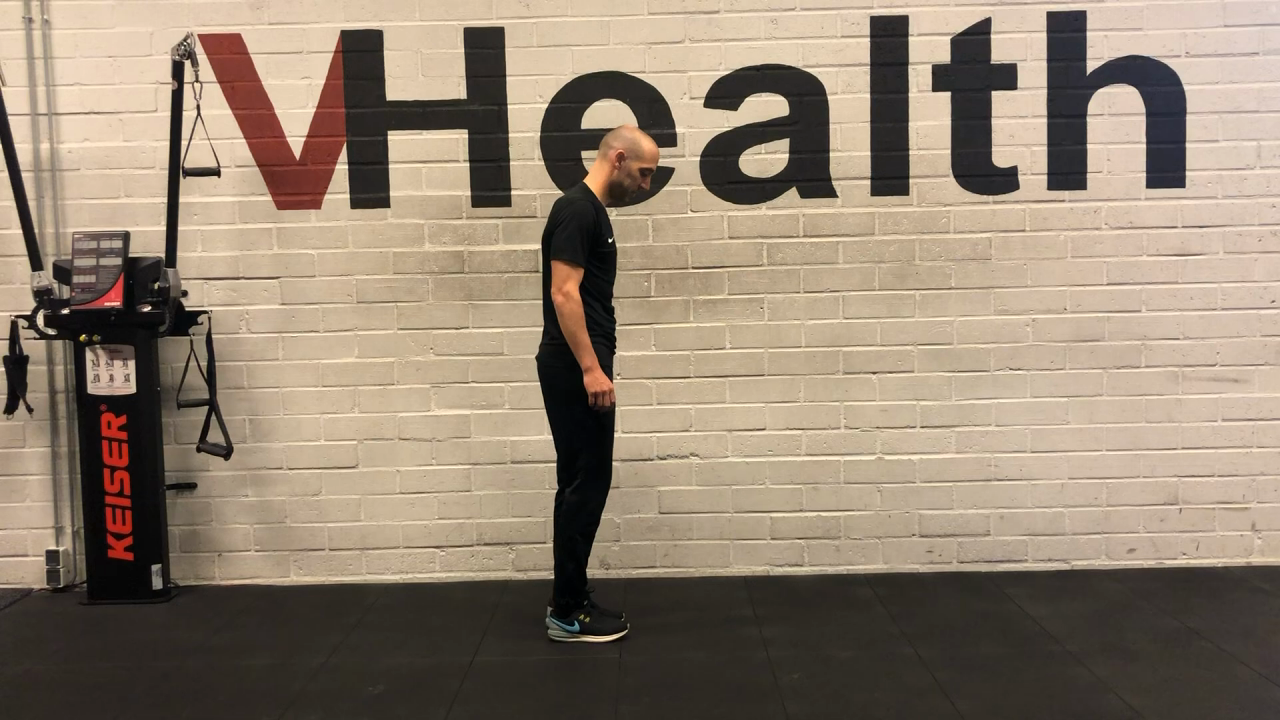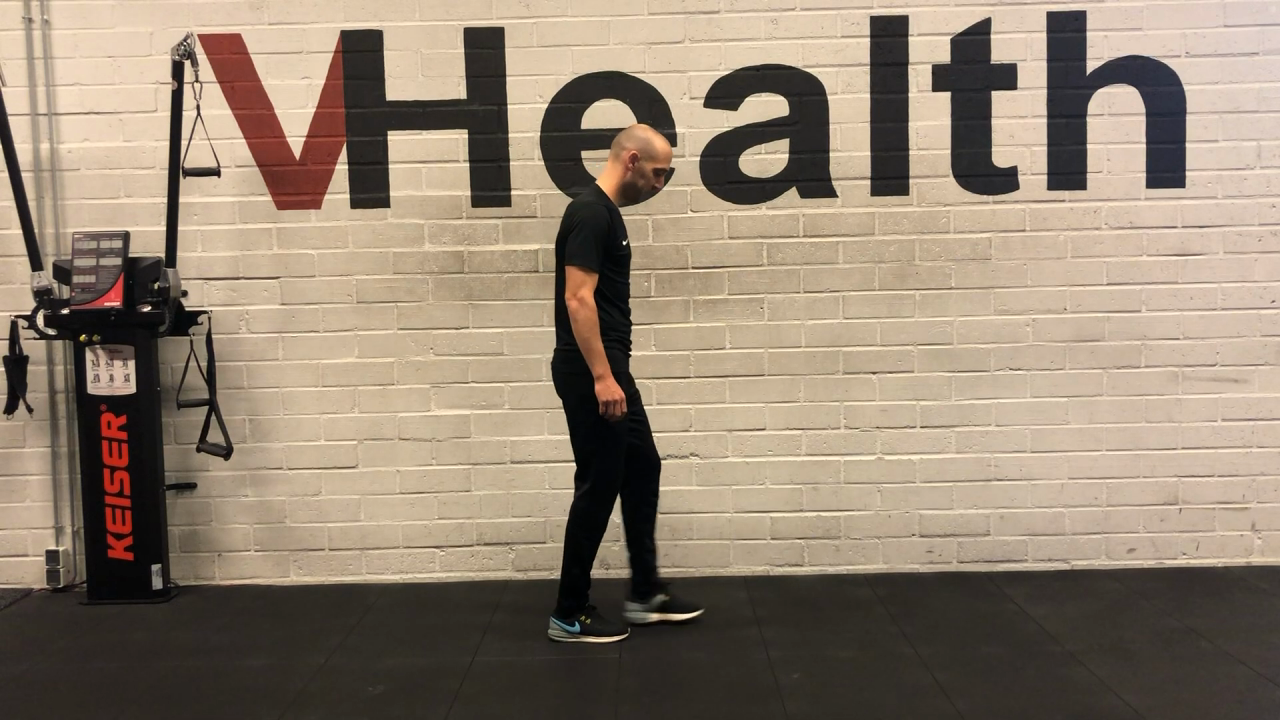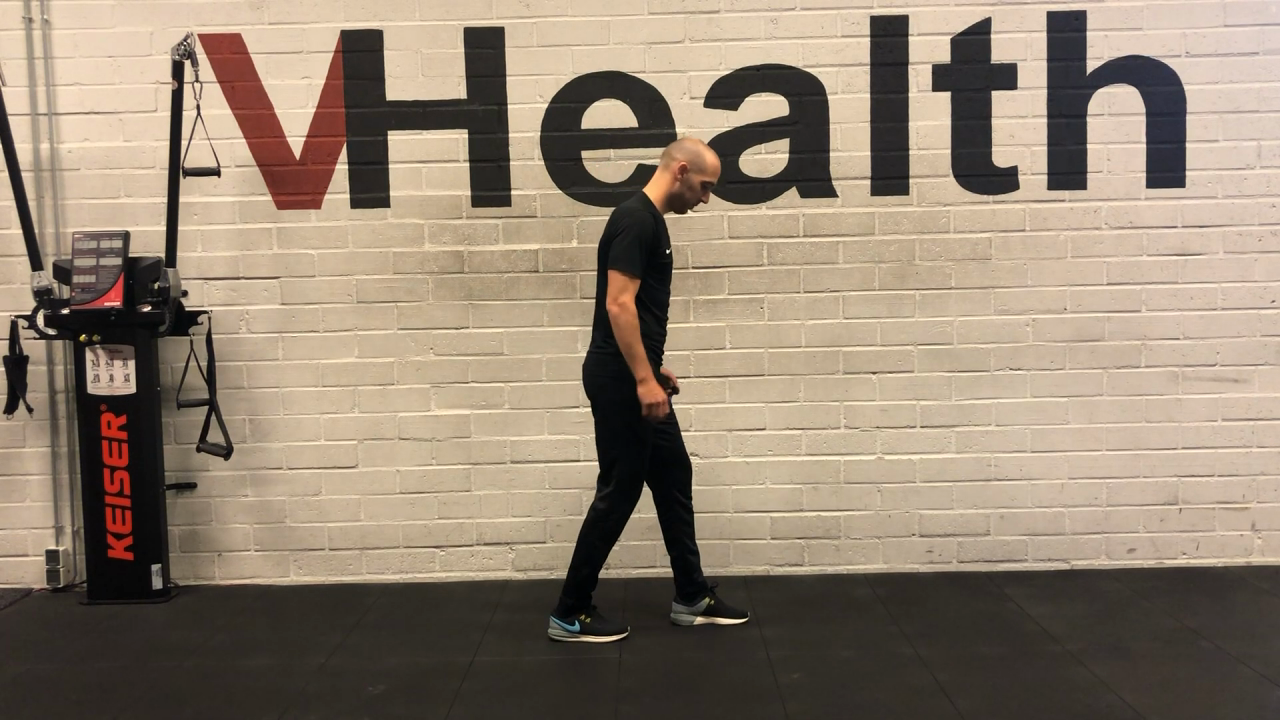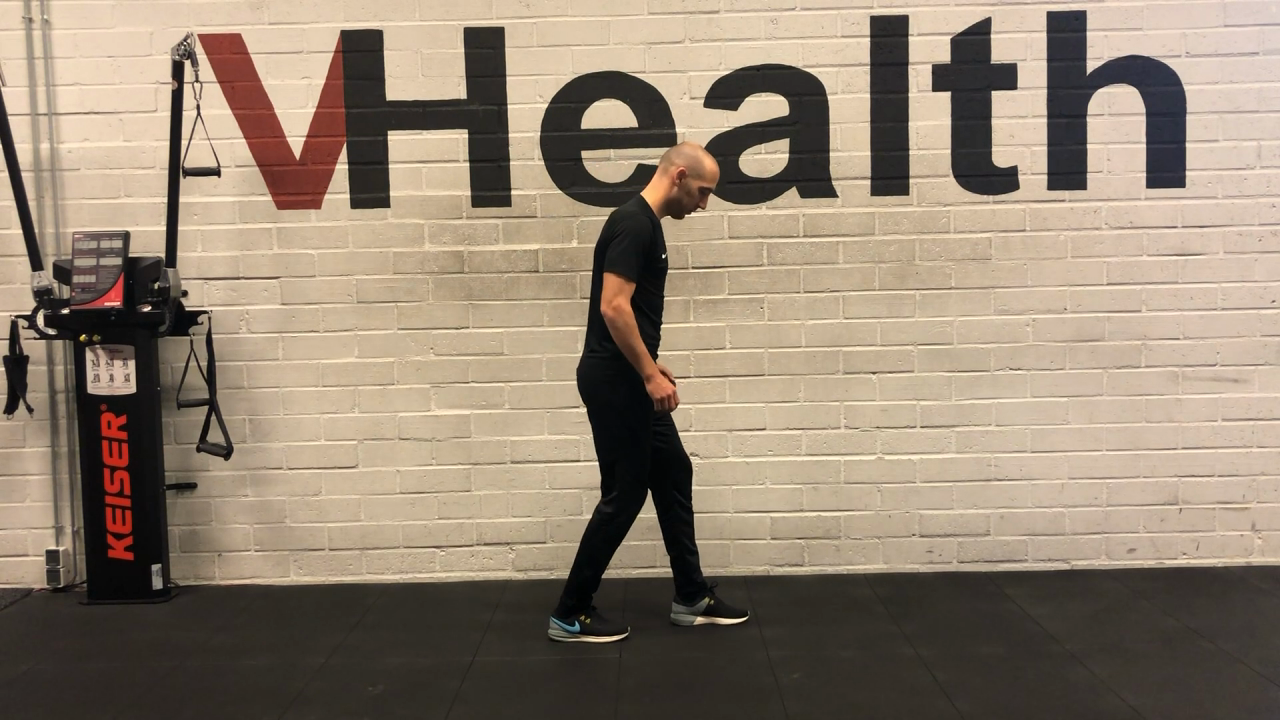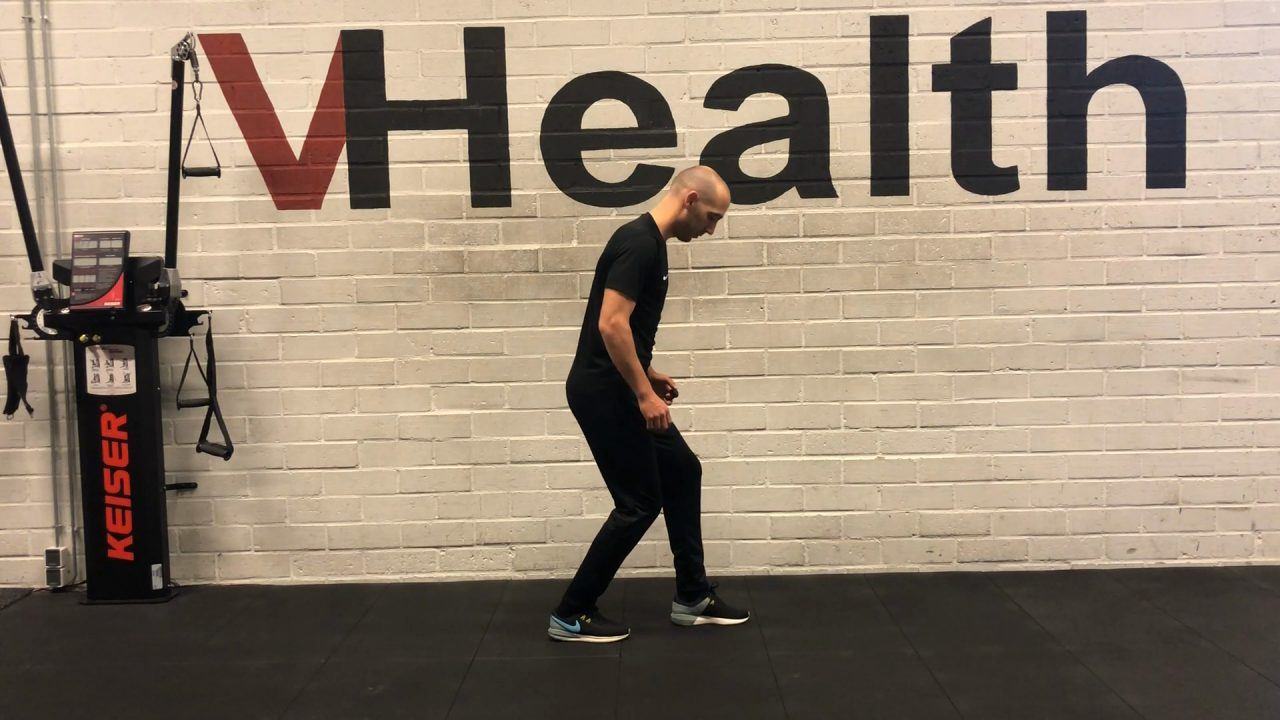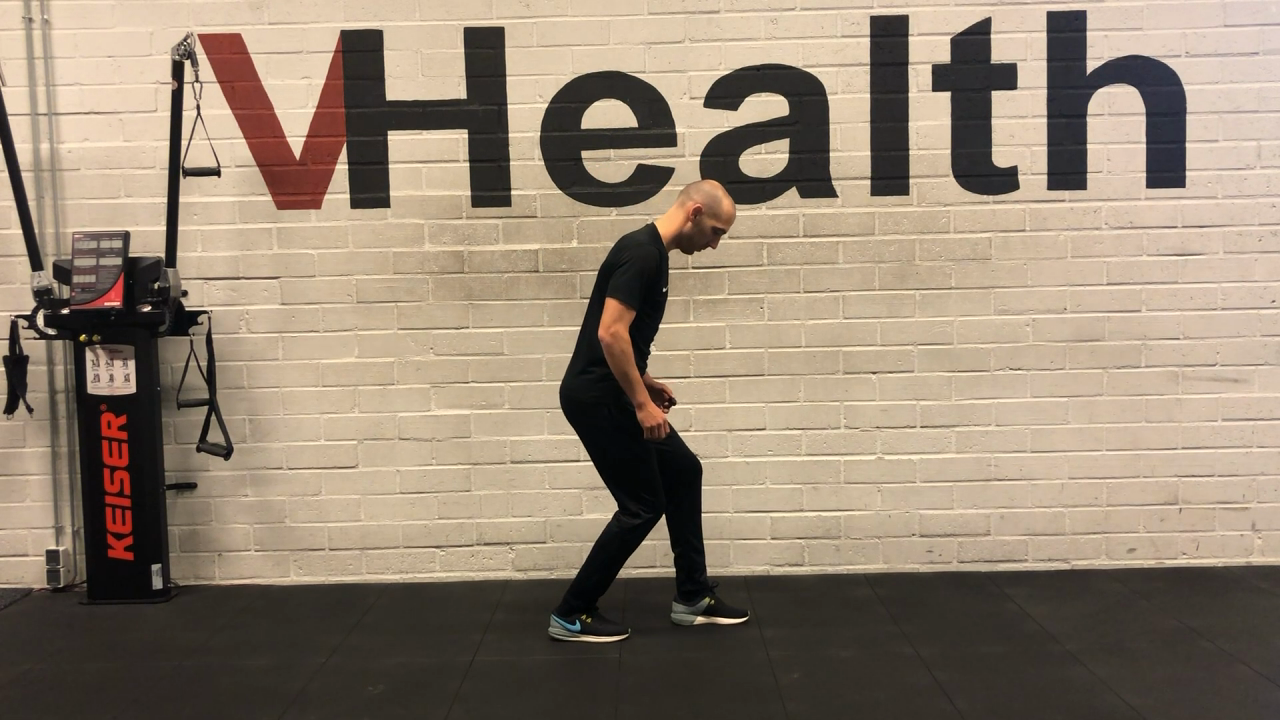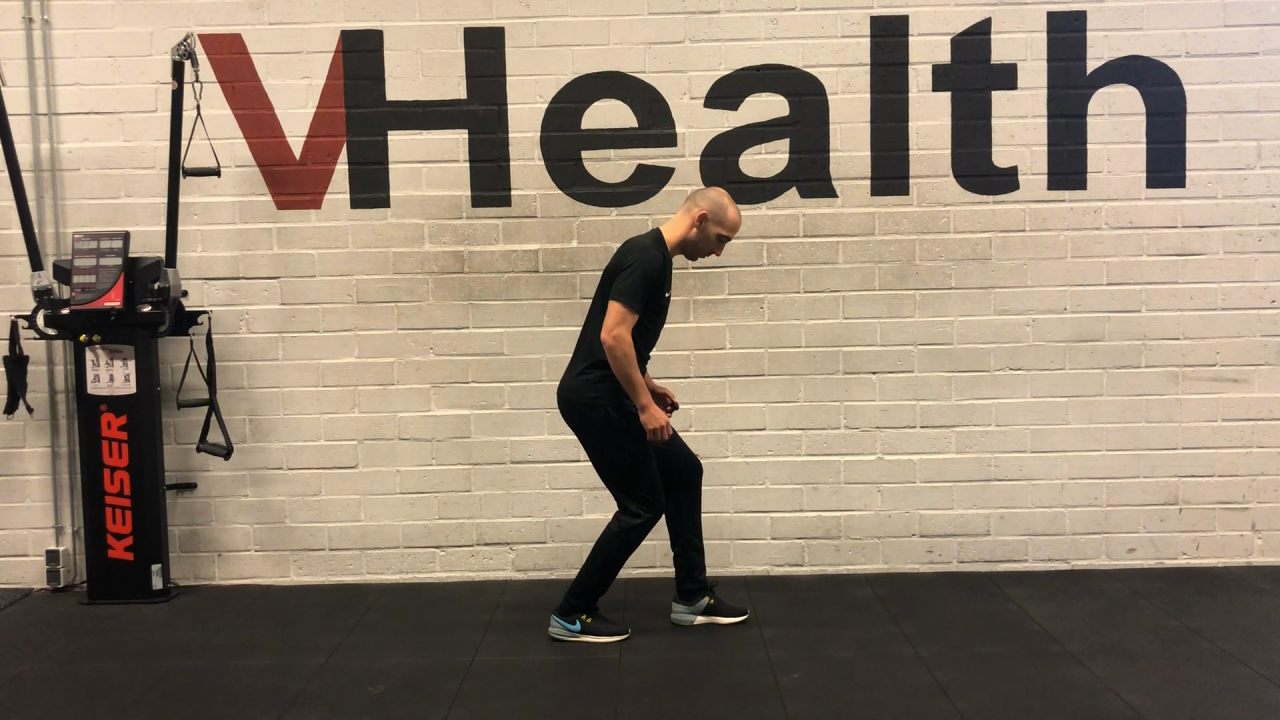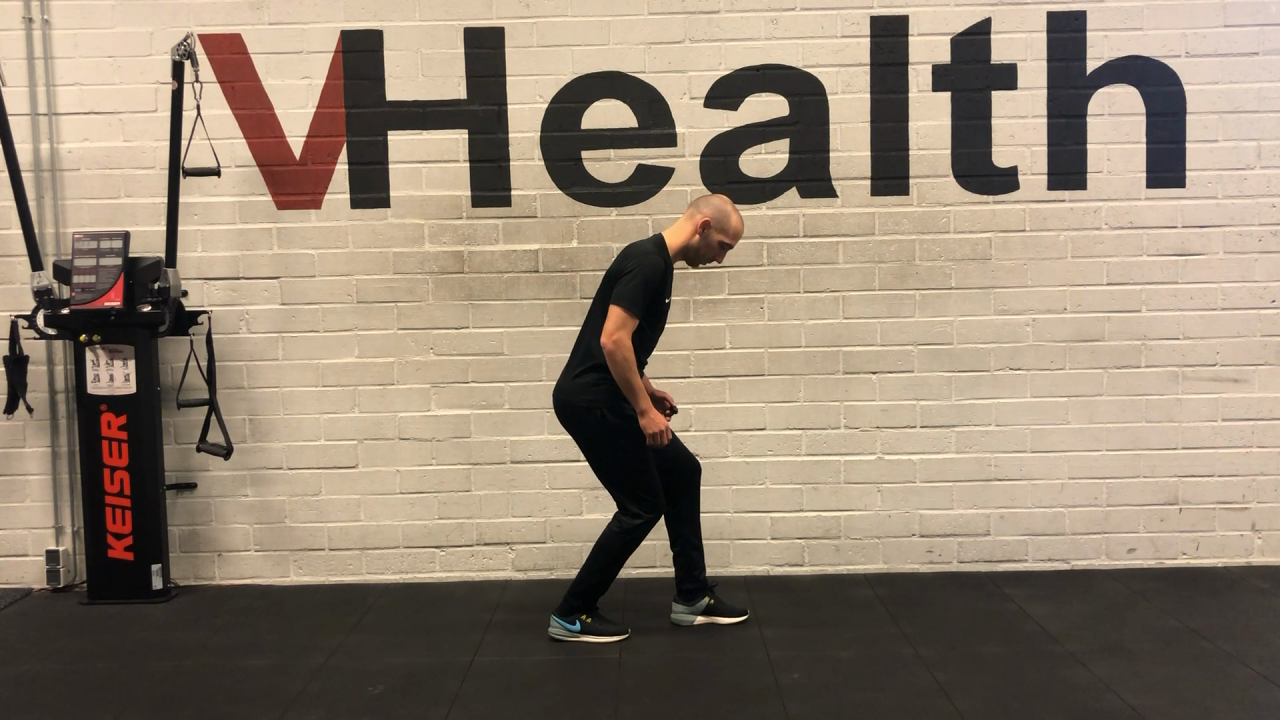
dt=0.5s
person 1, frame 1
left shoulder: (592, 211)
right shoulder: (577, 209)
right elbow: (564, 293)
right wrist: (592, 368)
left hip: (577, 365)
right hip: (574, 367)
left knee: (582, 481)
right knee: (588, 482)
left ankle: (571, 598)
right ankle: (567, 612)
person 1, frame 2
left shoulder: (606, 213)
right shoulder: (589, 213)
right elbow: (578, 300)
right wrist: (604, 377)
left hip: (608, 370)
right hip: (593, 374)
left knee: (643, 473)
right knee: (599, 486)
left ankle: (645, 594)
right ankle: (569, 614)
person 1, frame 3
left shoulder: (649, 220)
right shoulder: (636, 220)
right elbow: (618, 304)
left wrist: (655, 371)
right wrist: (644, 379)
left hip: (635, 376)
right hip: (619, 377)
left knee: (674, 477)
right knee: (620, 489)
left ankle: (692, 597)
right ankle: (570, 612)
person 1, frame 4
left shoulder: (644, 223)
right shoulder: (633, 223)
right elbow: (614, 307)
left wrist: (650, 367)
right wrist: (650, 375)
left hip: (626, 378)
right hip: (614, 380)
left knee: (673, 476)
right knee: (625, 492)
left ankle: (691, 598)
right ankle: (570, 614)
person 1, frame 5
left shoulder: (649, 242)
right shoulder: (639, 243)
right elbow: (611, 324)
left wrist: (647, 375)
right wrist: (644, 394)
left hip: (617, 387)
right hip: (603, 391)
left knee: (683, 473)
right knee: (639, 503)
left ankle: (693, 597)
right ankle: (572, 613)
person 1, frame 6
left shoulder: (651, 252)
right shoulder: (641, 252)
right elbow: (610, 333)
left wrist: (644, 382)
right wrist: (641, 403)
left hip: (611, 392)
right hip: (597, 397)
left knee: (683, 473)
right knee: (643, 505)
left ankle: (693, 597)
right ankle: (572, 614)
person 1, frame 7
left shoulder: (656, 256)
right shoulder: (646, 256)
right elbow: (613, 336)
left wrist: (648, 387)
right wrist: (645, 406)
left hip: (610, 394)
right hip: (595, 398)
left knee: (683, 472)
right knee: (643, 505)
left ankle: (692, 598)
right ankle: (572, 614)
person 1, frame 8
left shoulder: (655, 261)
right shoulder: (647, 262)
right elbow: (613, 340)
left wrist: (646, 390)
right wrist: (644, 410)
left hip: (606, 397)
right hip: (591, 400)
left knee: (682, 473)
right knee: (642, 506)
left ankle: (692, 597)
right ankle: (572, 614)
